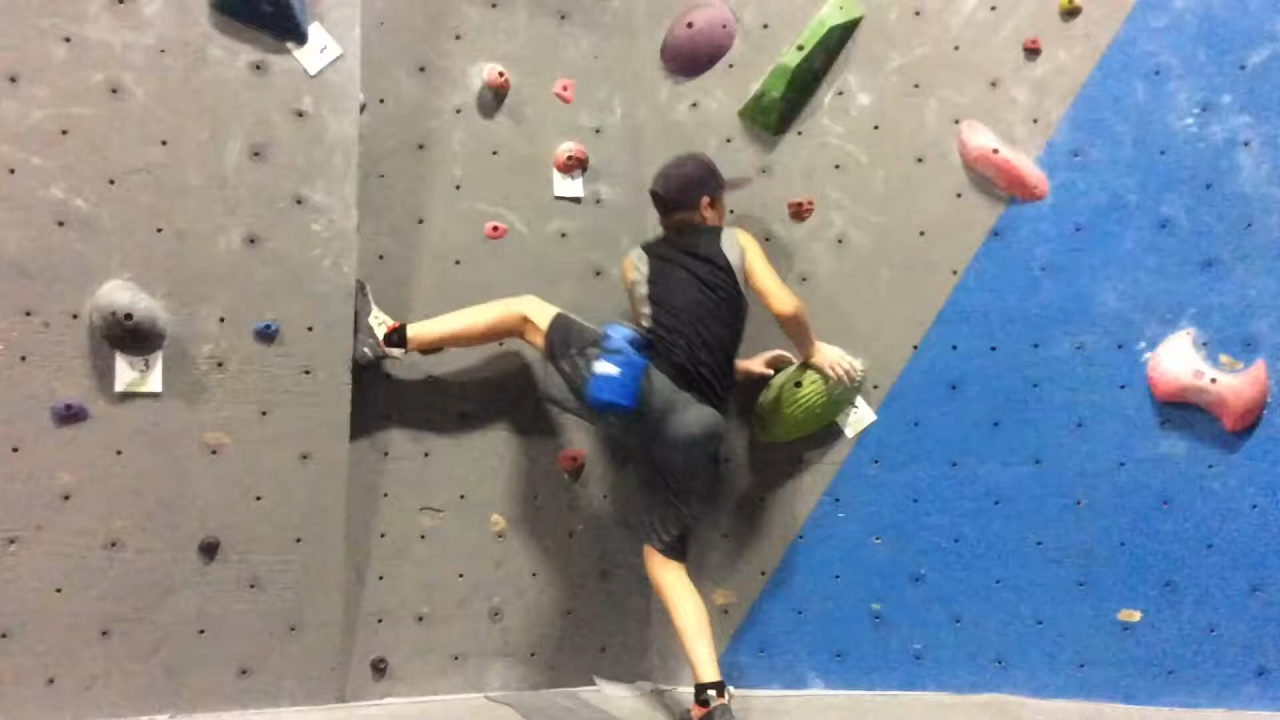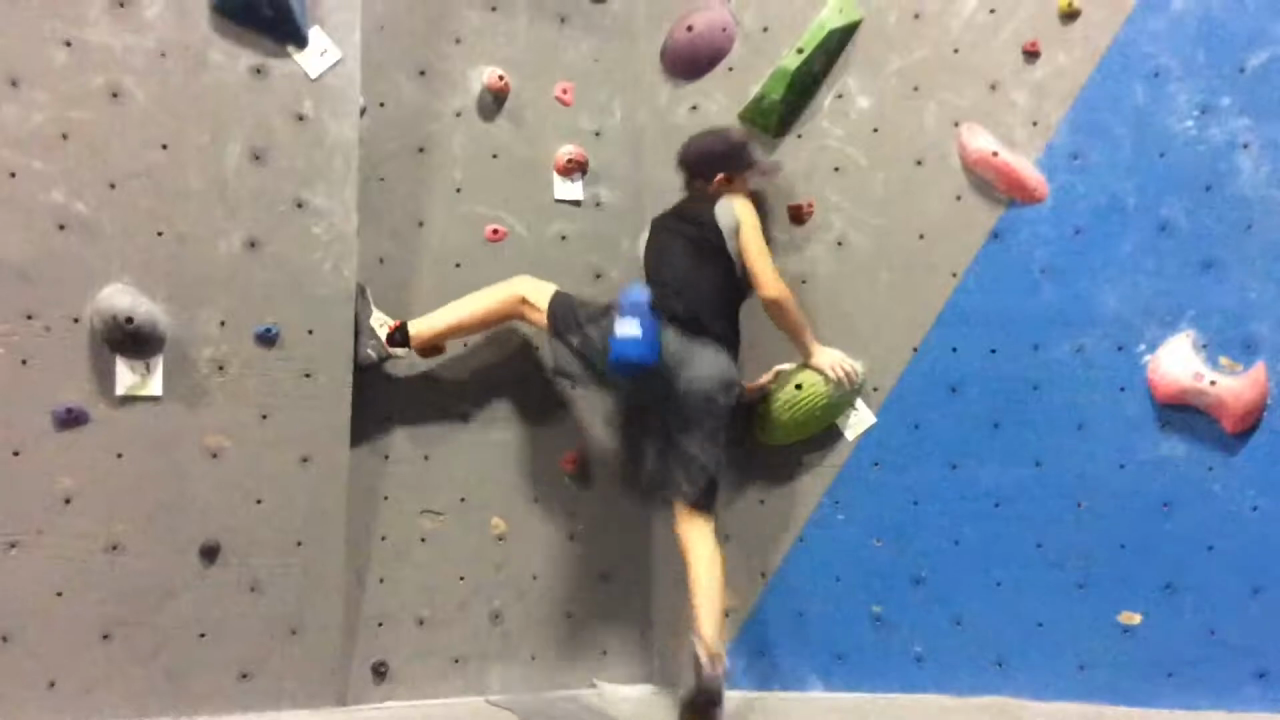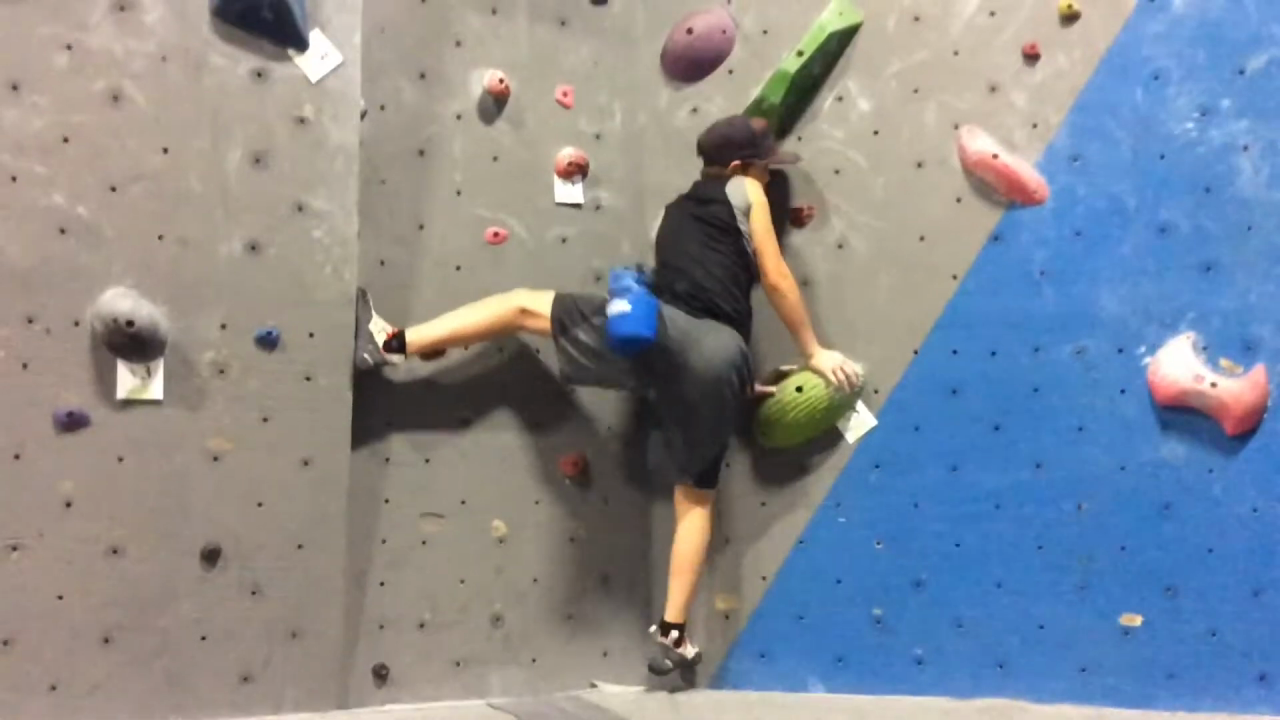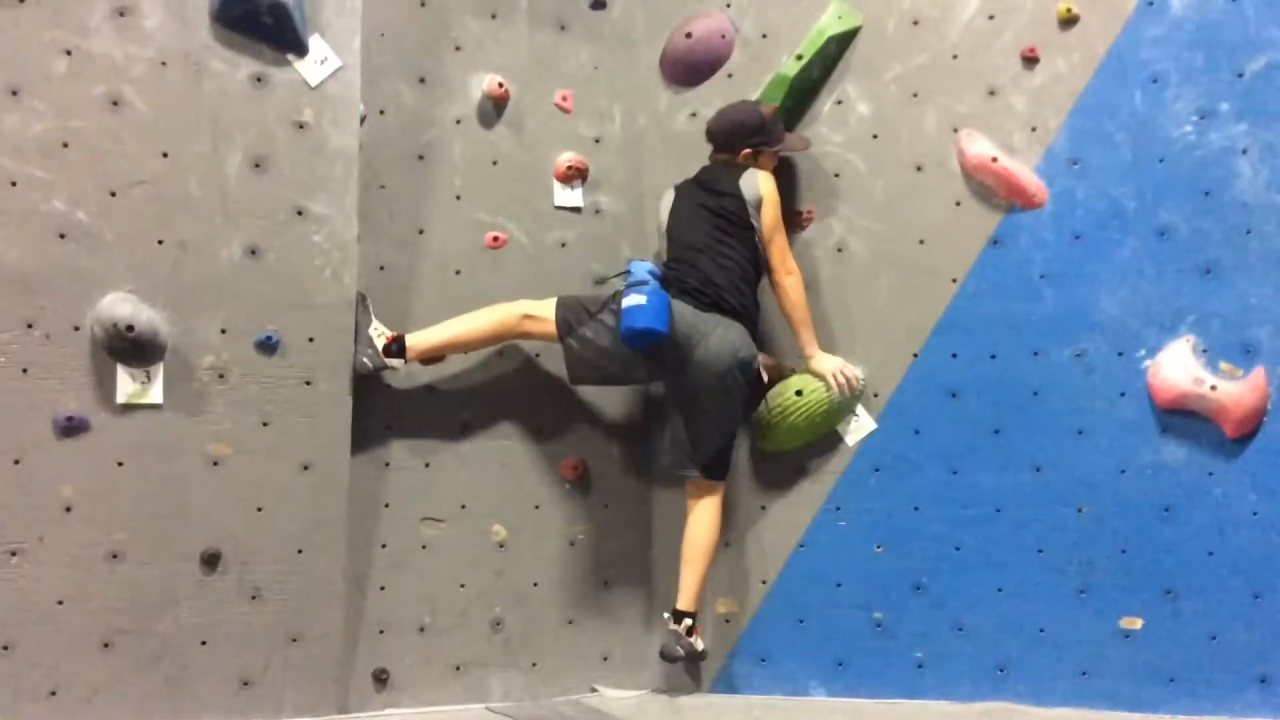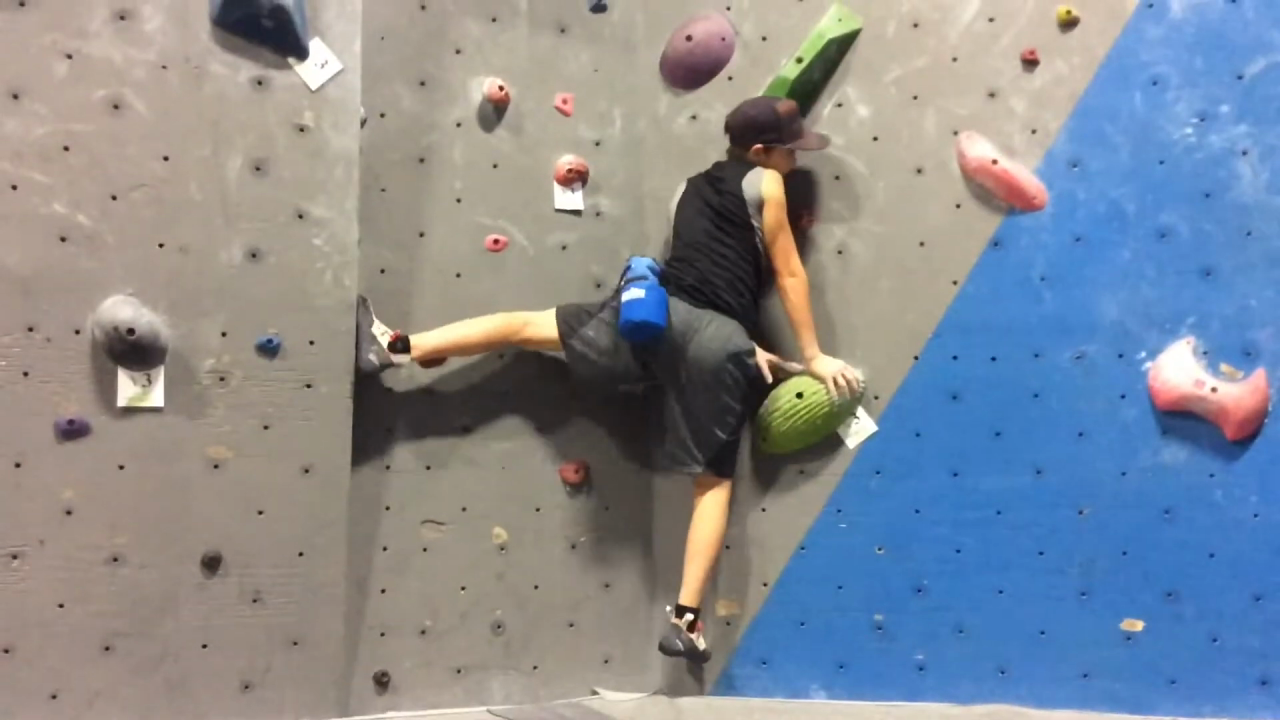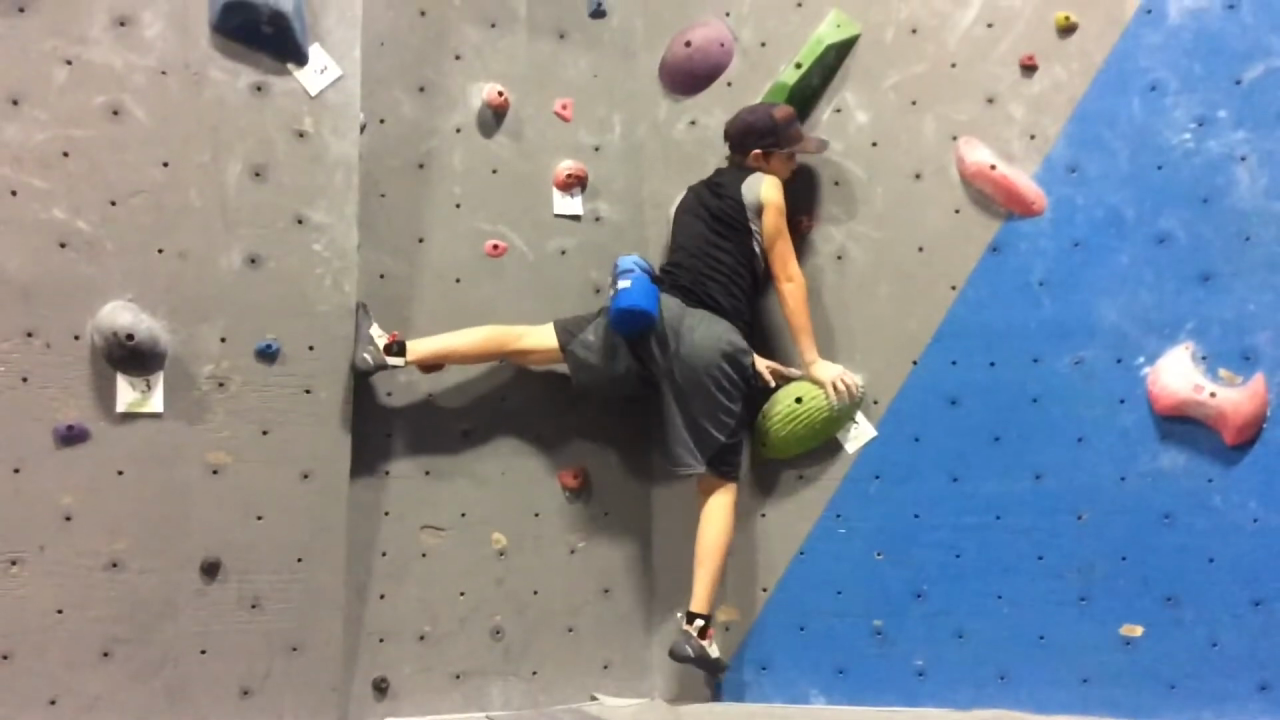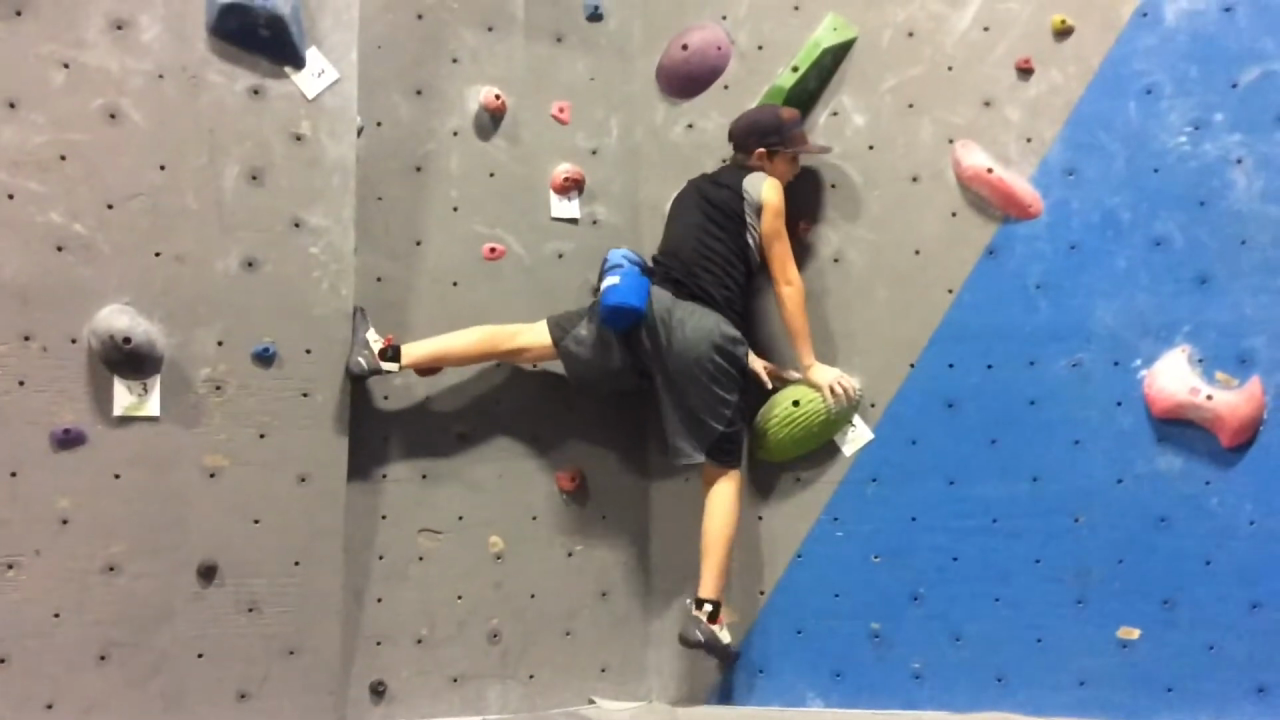
dt=0.3s
person 1, frame 1
left shoulder: (638, 261)
right shoulder: (736, 242)
right elbow: (788, 308)
left wrist: (737, 366)
right wrist: (814, 351)
left hip: (639, 382)
right hip: (694, 426)
left knee: (527, 310)
right knee: (665, 558)
left ankle: (389, 336)
person 1, frame 2
left shoulder: (656, 230)
right shoulder: (737, 210)
right elbow: (771, 292)
left wrist: (735, 384)
right wrist: (811, 349)
right hip: (707, 374)
left knee: (523, 293)
right knee: (696, 520)
left ankle: (391, 335)
right ankle: (709, 658)
person 1, frame 3
left shoulder: (674, 212)
right shoulder: (746, 192)
right elbow: (776, 280)
left wrist: (736, 382)
right wrist: (814, 352)
left hip: (652, 322)
right hip: (717, 354)
left knee: (523, 304)
right knee: (696, 498)
left ankle: (391, 342)
right ankle: (671, 635)
person 1, frame 4
left shoulder: (677, 196)
right shoulder: (759, 184)
right elbow: (784, 274)
left wrist: (745, 357)
right wrist: (813, 353)
right hip: (723, 346)
left knee: (526, 315)
right knee: (706, 487)
left ankle: (390, 346)
right ankle: (683, 625)
person 1, frame 5
left shoulder: (694, 188)
right shoulder: (765, 183)
right elbow: (790, 275)
left wrist: (746, 348)
right wrist: (813, 357)
left hip: (658, 309)
right hip: (716, 343)
left knee: (527, 326)
right knee: (714, 483)
left ankle: (393, 346)
right ankle: (686, 620)
person 1, frame 6
left shoulder: (696, 194)
right shoulder: (765, 189)
right elbow: (788, 279)
left wrist: (743, 354)
right wrist: (812, 360)
left hip: (657, 311)
right hip: (710, 343)
left knee: (524, 342)
right knee: (719, 486)
left ankle: (390, 349)
right ankle: (696, 627)
person 1, frame 7
left shoulder: (696, 188)
right shoulder: (764, 189)
right elbow: (786, 282)
left wrist: (742, 354)
right wrist: (809, 364)
left hip: (647, 304)
right hip: (704, 335)
left knee: (520, 339)
right knee: (724, 476)
left ankle: (386, 353)
right ankle: (706, 613)
